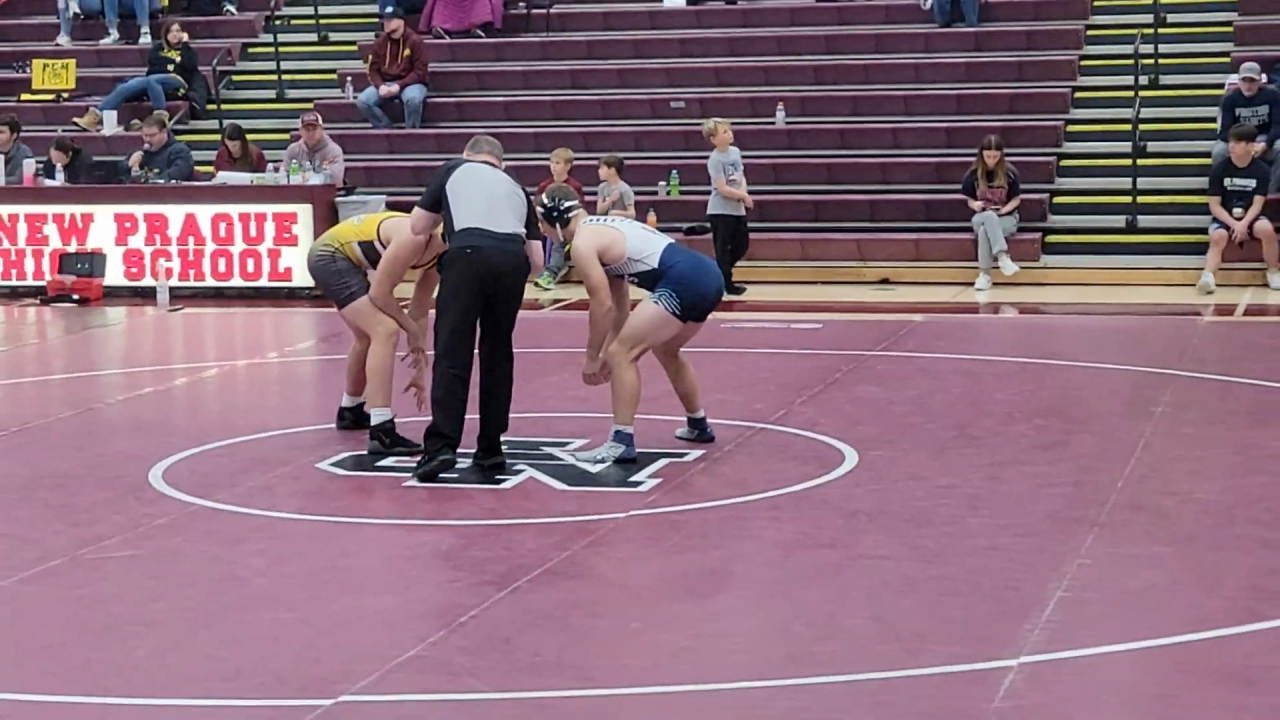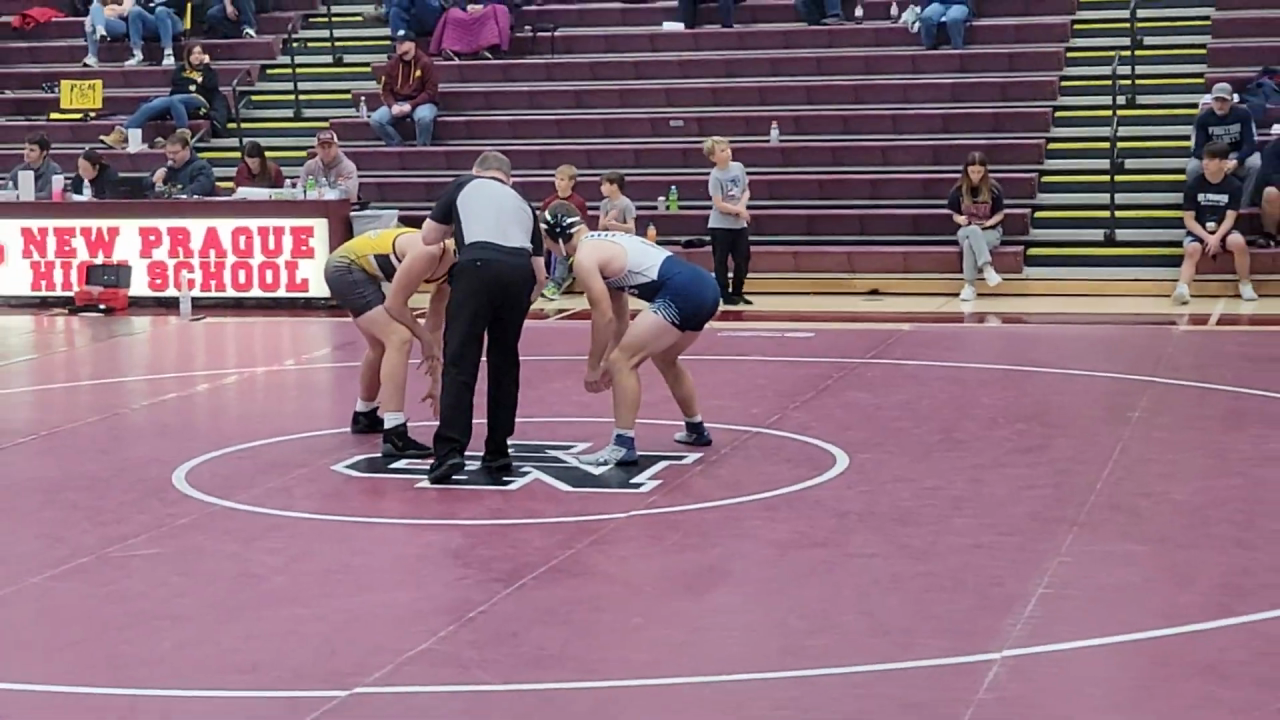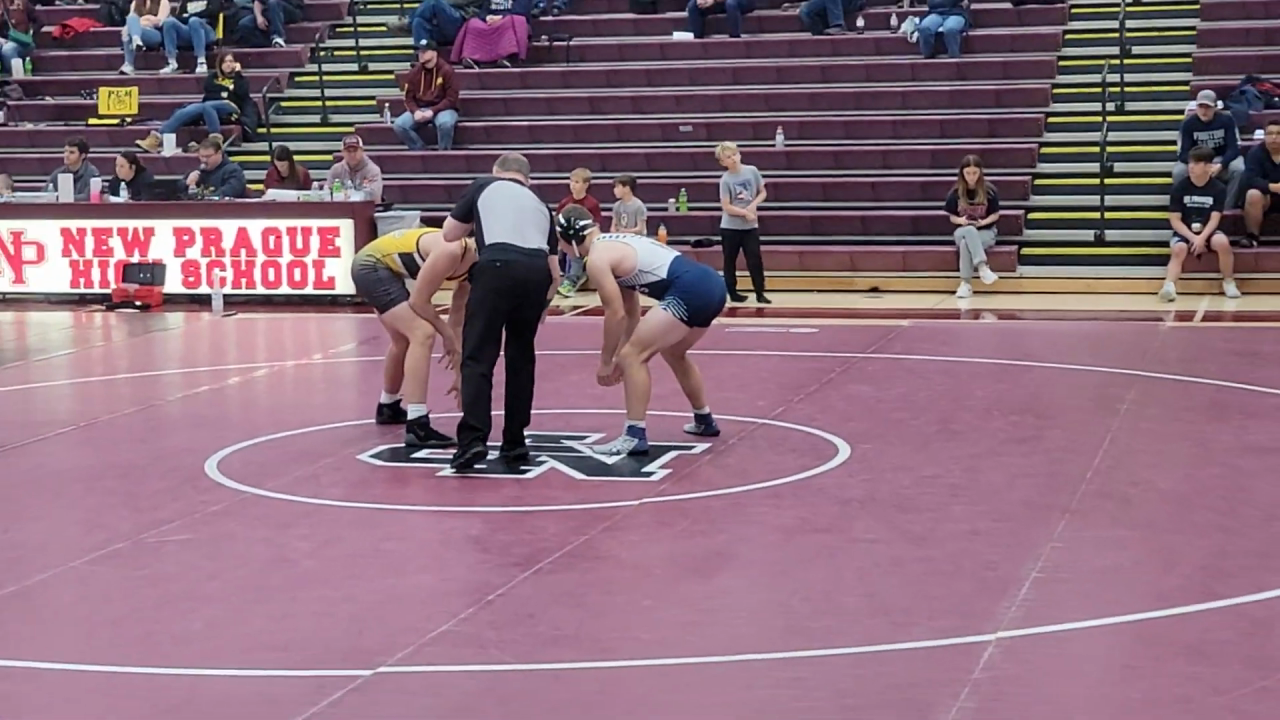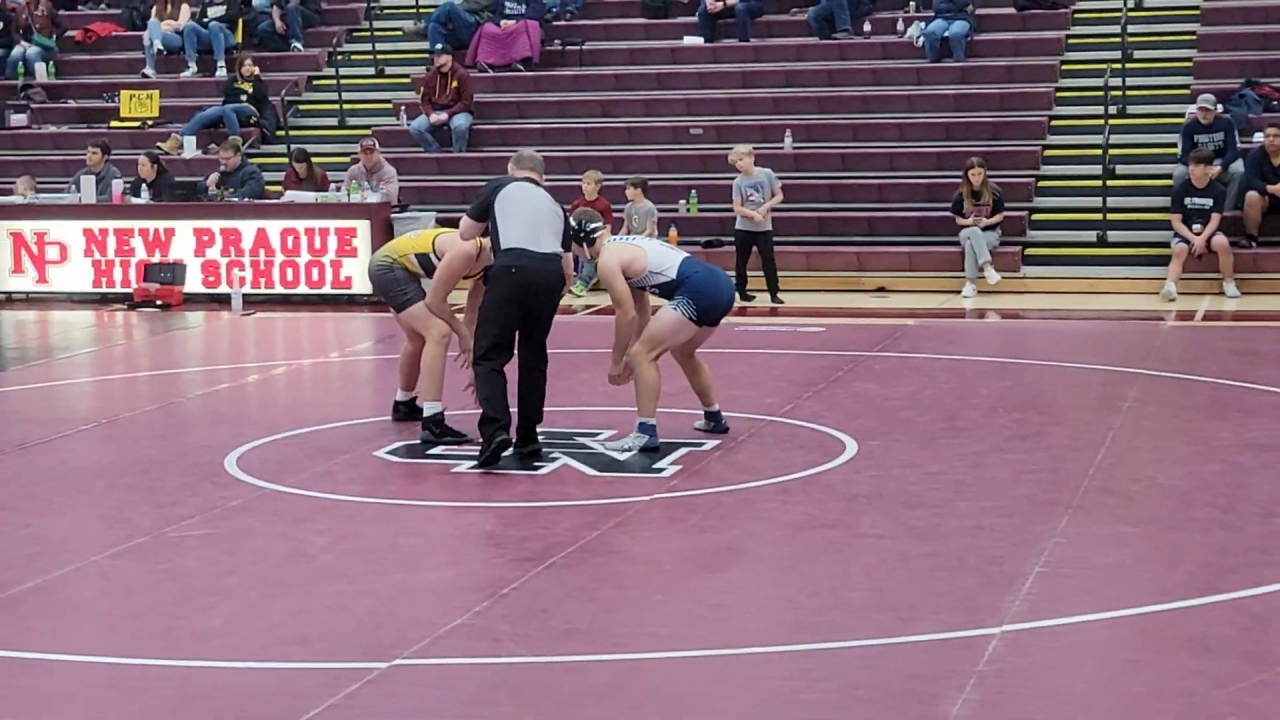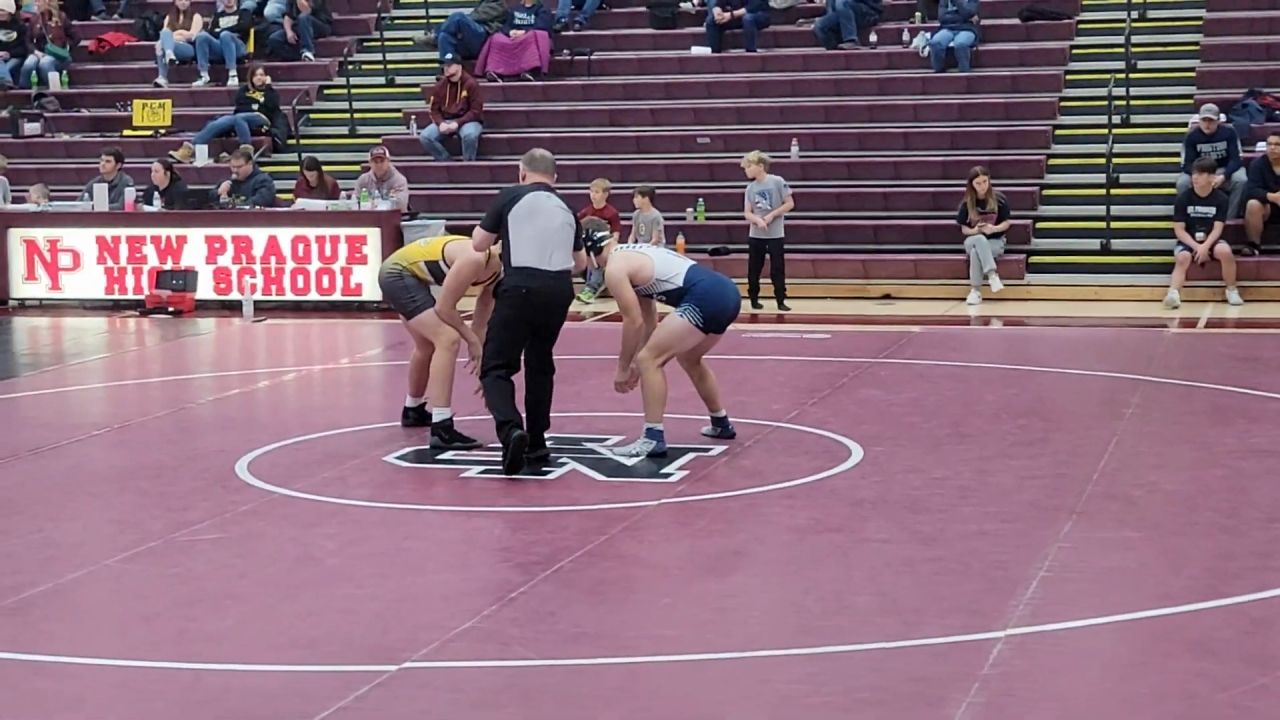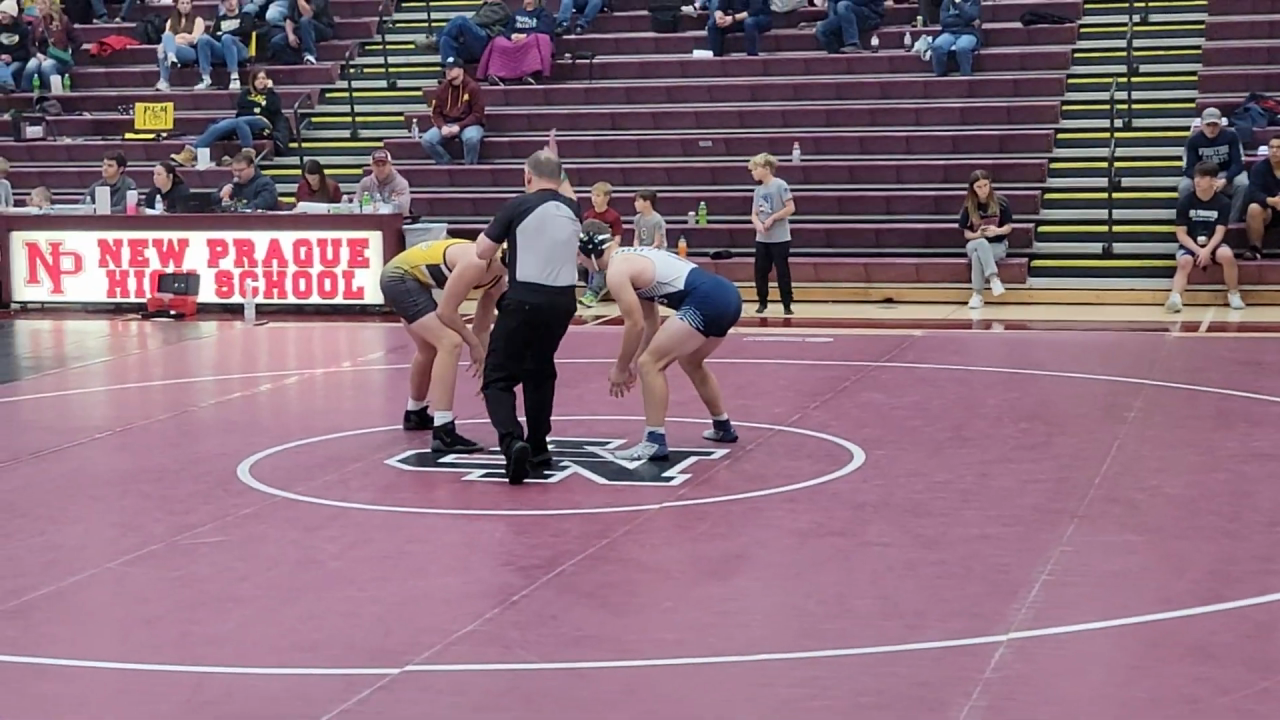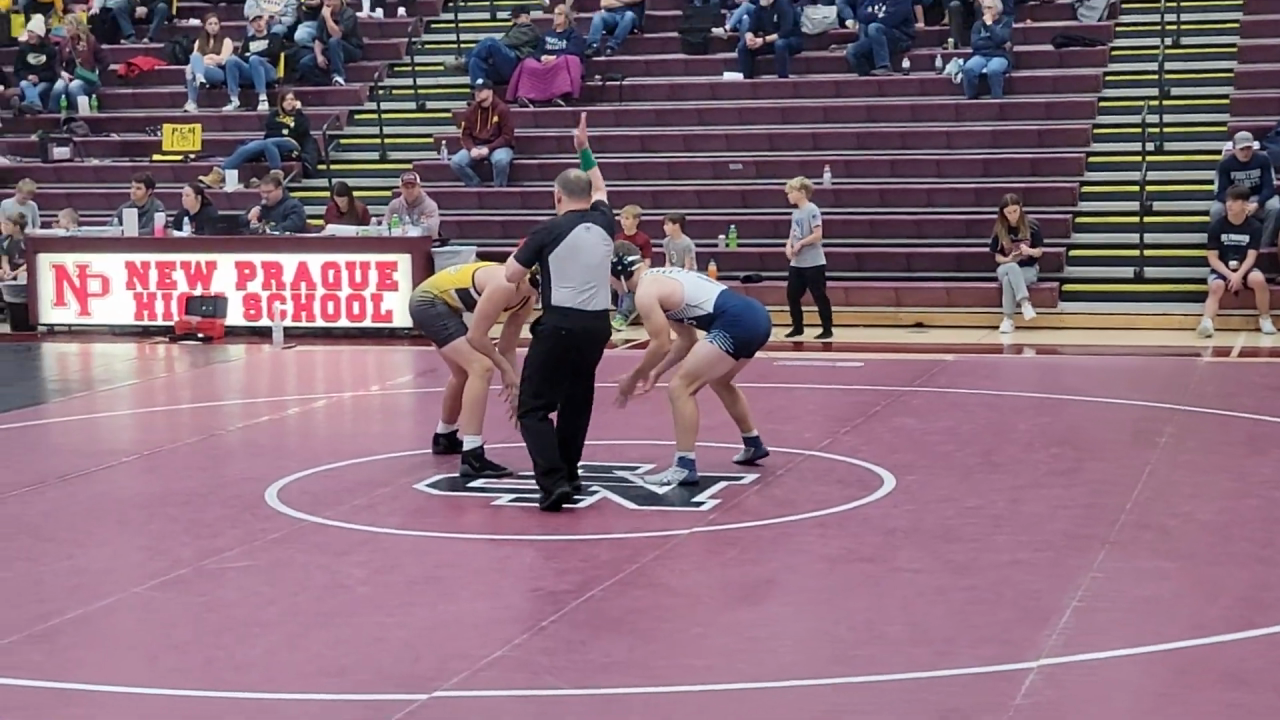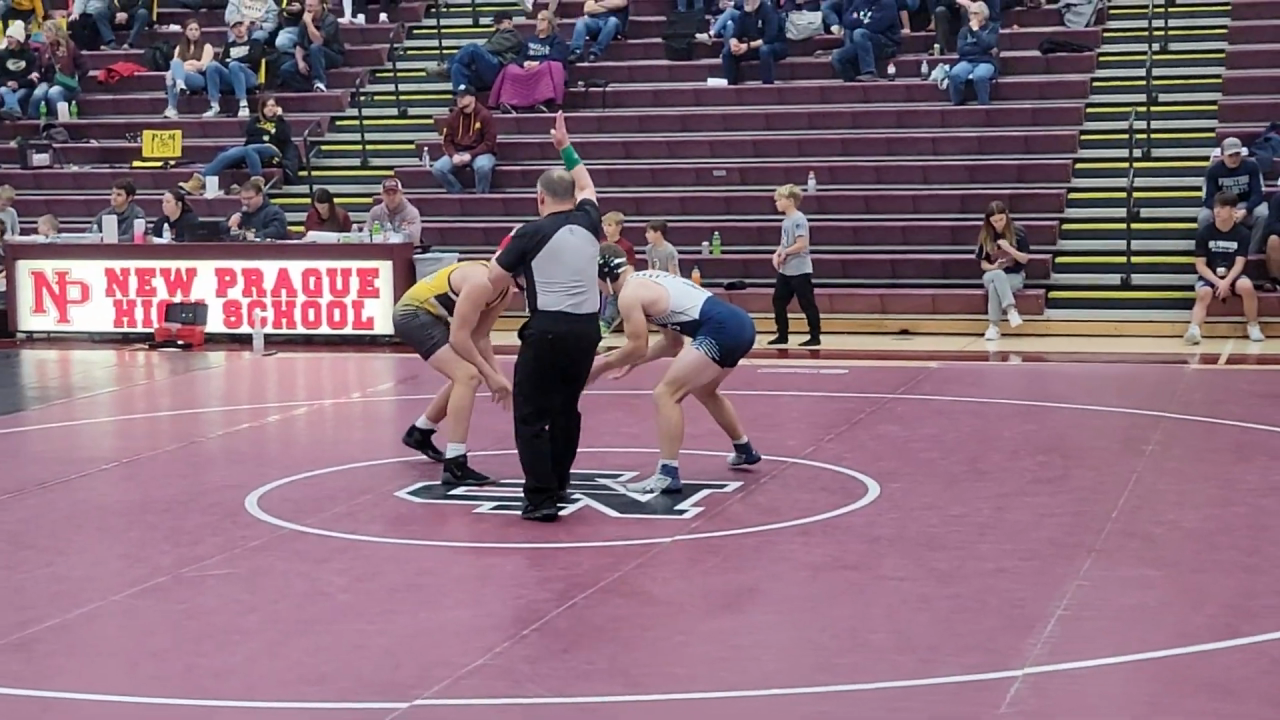
dt=0.1s
person 1, frame 1
left shoulder: (453, 170)
right shoulder: (516, 188)
left elbow: (419, 226)
right elbow: (537, 258)
left hip: (469, 256)
right hip: (513, 260)
left knee: (452, 354)
right knee: (498, 354)
left ankle: (442, 445)
right ankle: (490, 448)
person 1, frame 2
left shoulder: (463, 185)
right shoulder: (522, 203)
left elbow: (429, 237)
right elbow: (540, 274)
right wrist: (524, 301)
left hip: (478, 268)
right hip: (520, 272)
left knee: (460, 362)
right knee: (505, 362)
left ankle: (451, 450)
right ankle: (497, 450)
person 1, frame 3
left shoulder: (483, 187)
right shoulder: (540, 205)
left elbow: (450, 234)
right elbow: (554, 271)
right wrist: (541, 302)
left hip: (498, 268)
right hip: (537, 273)
left knee: (478, 357)
right knee: (521, 356)
left ankle: (473, 438)
right ankle: (514, 440)
person 1, frame 4
left shoulder: (499, 188)
right shoulder: (554, 205)
left elbow: (465, 233)
right elbow: (568, 269)
left hip: (512, 273)
right hip: (550, 275)
left knee: (489, 356)
right knee: (533, 355)
left ankle: (495, 429)
right ankle: (528, 436)
person 1, frame 5
left shoulder: (512, 196)
right shoulder: (565, 207)
left elbow: (478, 243)
right elbow: (581, 261)
left hip: (522, 286)
right hip: (560, 289)
left knee: (497, 367)
right knee: (540, 366)
left ankle: (512, 429)
right ankle: (536, 442)
person 1, frame 6
left shoulder: (518, 206)
right shoulder: (570, 210)
left elbow: (482, 252)
left wrist: (504, 234)
right wrist: (556, 164)
left hip: (525, 300)
right hip: (562, 301)
left knee: (498, 378)
right knee: (541, 370)
left ankle: (514, 440)
right ankle: (538, 446)
person 1, frame 7
left shoulder: (548, 231)
right shoulder: (603, 223)
left elbow: (512, 275)
right elbow: (600, 189)
left wrist: (530, 246)
right wrist: (585, 150)
left hip: (559, 328)
right hip: (597, 327)
left knee: (534, 409)
right knee: (577, 403)
left ankle: (555, 480)
right ankle: (568, 475)
person 1, frame 8
left shoulder: (532, 234)
right shoulder: (589, 224)
left elbow: (495, 278)
right elbow: (586, 186)
left wrist: (512, 241)
right wrist: (566, 147)
left hip: (548, 332)
right hip: (587, 331)
left knee: (530, 419)
right knee: (566, 411)
left ankle: (542, 498)
right ankle: (557, 484)
person 2, frame 1
left shoulder: (583, 243)
right shoulder: (602, 228)
left elbow: (603, 305)
right elbow: (619, 301)
left wrist: (593, 357)
right wrist: (608, 349)
left hip: (683, 282)
right hip: (707, 275)
left knee: (622, 354)
right knee: (665, 350)
left ankle: (622, 442)
right ankle: (698, 425)
person 2, frame 2
left shoulder: (585, 257)
right shoulder: (603, 243)
left elbow: (604, 316)
right elbow: (619, 312)
left wrist: (593, 366)
right wrist: (609, 359)
left hip: (682, 293)
right hip: (704, 286)
left knee: (623, 362)
right knee: (664, 358)
left ankle: (623, 446)
right ankle: (696, 430)
person 2, frame 3
left shoulder: (597, 258)
right shoulder: (615, 245)
left elbow: (617, 314)
right elbow: (630, 310)
left wrist: (606, 361)
right wrist: (620, 355)
left hip: (690, 291)
right hip: (711, 284)
left knee: (633, 355)
right knee: (673, 352)
left ankle: (635, 436)
right ankle: (704, 421)
person 2, frame 4
left shoulder: (608, 260)
right shoulder: (625, 246)
left elbow: (628, 315)
right elbow: (641, 311)
left wrist: (617, 360)
right wrist: (630, 355)
left hip: (699, 291)
right hip: (720, 285)
left knee: (643, 354)
right knee: (682, 351)
left ankle: (646, 433)
right ankle: (714, 418)
person 2, frame 5
left shoulder: (615, 268)
right shoulder: (633, 255)
left elbow: (634, 322)
right elbow: (648, 319)
left wrist: (624, 367)
right wrist: (633, 363)
left hip: (706, 298)
right hip: (727, 292)
left knee: (649, 360)
right knee: (688, 358)
left ankle: (653, 438)
right ankle: (721, 423)
person 2, frame 6
left shoulder: (616, 271)
right shoulder: (633, 257)
left elbow: (635, 325)
right elbow: (651, 321)
left wrist: (620, 368)
right wrist: (635, 362)
left hip: (707, 301)
right hip: (727, 295)
left knee: (650, 364)
right knee: (690, 361)
left ankle: (655, 442)
right ankle: (723, 427)
person 2, frame 7
left shoulder: (645, 291)
right shoulder: (664, 278)
left elbow: (661, 346)
right elbow: (687, 341)
left wrist: (632, 377)
right wrist: (656, 372)
left hip: (736, 324)
right hip: (756, 317)
left knee: (680, 388)
right knee: (719, 382)
left ankle: (685, 467)
right ankle: (753, 446)
person 2, frame 8
left shoulder: (629, 294)
right shoulder: (648, 282)
left elbow: (638, 348)
right elbow: (673, 342)
left wrist: (603, 365)
right wrist: (630, 363)
left hip: (721, 331)
right hip: (739, 324)
left knee: (666, 394)
right knee: (703, 390)
left ankle: (668, 474)
right ankle: (744, 450)
person 3, frame 1
left shoulder: (437, 257)
right shoulder: (415, 239)
left elbow: (420, 314)
right elbow: (379, 293)
right wrist: (412, 331)
left hip: (338, 257)
right hip: (330, 257)
left knee: (369, 336)
right knee: (385, 331)
person 3, frame 2
left shoulder: (450, 271)
right shoulder: (429, 254)
left elbow: (435, 326)
right elbow: (394, 304)
left wrist: (435, 383)
right wrist: (425, 340)
left hip: (356, 269)
right hip: (346, 268)
left knee: (382, 344)
right knee: (399, 339)
left ankle: (364, 415)
person 3, frame 3
left shoulder: (472, 267)
right shoulder: (451, 253)
left elbow: (457, 321)
right elbow: (418, 301)
left wrist: (459, 374)
right wrist: (447, 335)
left hip: (378, 266)
right hip: (371, 267)
left knee: (405, 338)
right knee: (423, 334)
left ankle: (389, 406)
right ankle: (416, 427)
person 3, frame 4
left shoulder: (488, 267)
right shoulder: (466, 252)
left elbow: (473, 318)
right elbow: (434, 300)
right wrist: (462, 334)
left hip: (396, 267)
right hip: (388, 267)
left knee: (420, 338)
right knee: (439, 333)
left ankle: (404, 404)
right ankle: (432, 424)
person 3, frame 5
left shoulder: (497, 275)
right shoulder: (475, 259)
left elbow: (481, 324)
right elbow: (444, 307)
right wrist: (472, 341)
left hip: (405, 274)
right hip: (398, 274)
left knee: (429, 345)
right knee: (448, 339)
left ankle: (414, 410)
right ankle: (441, 429)
person 3, frame 6
left shoulder: (498, 280)
right shoulder: (476, 263)
left elbow: (482, 327)
right elbow: (446, 311)
right wrist: (474, 345)
left hip: (408, 278)
right hip: (400, 278)
left knee: (430, 349)
right knee: (450, 343)
left ankle: (416, 413)
right ankle: (443, 432)
person 3, frame 7
left shoulder: (526, 298)
right shoulder: (505, 285)
left elbow: (507, 346)
right elbow: (476, 333)
left wrist: (512, 386)
right wrist: (506, 370)
left hip: (439, 303)
right hip: (428, 303)
left knee: (464, 373)
right knee: (481, 368)
left ankle: (445, 436)
right ankle: (471, 456)
person 3, frame 8
left shoulder: (504, 291)
right shoulder: (482, 281)
left elbow: (479, 337)
right elbow: (459, 337)
left wrist: (497, 376)
right wrist: (490, 374)
left hip: (426, 314)
right hip: (413, 313)
left knee: (463, 376)
right knee: (468, 376)
left ankle: (420, 432)
right ankle: (454, 464)
